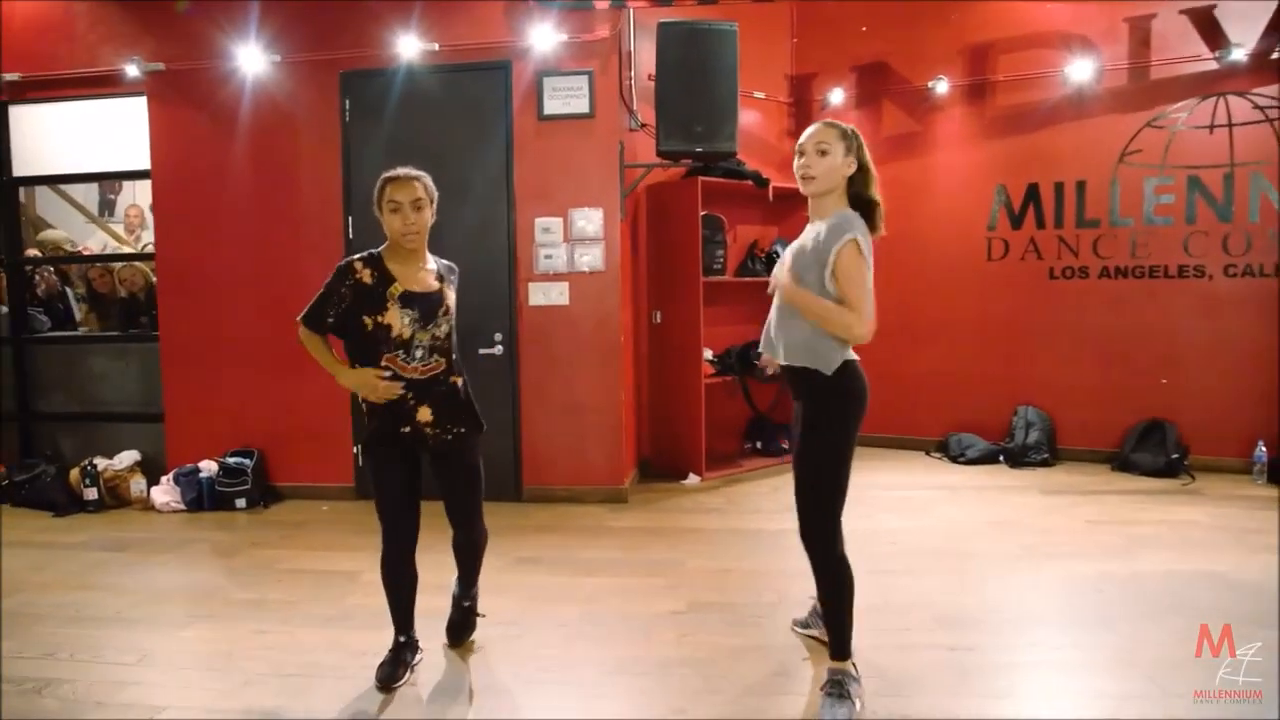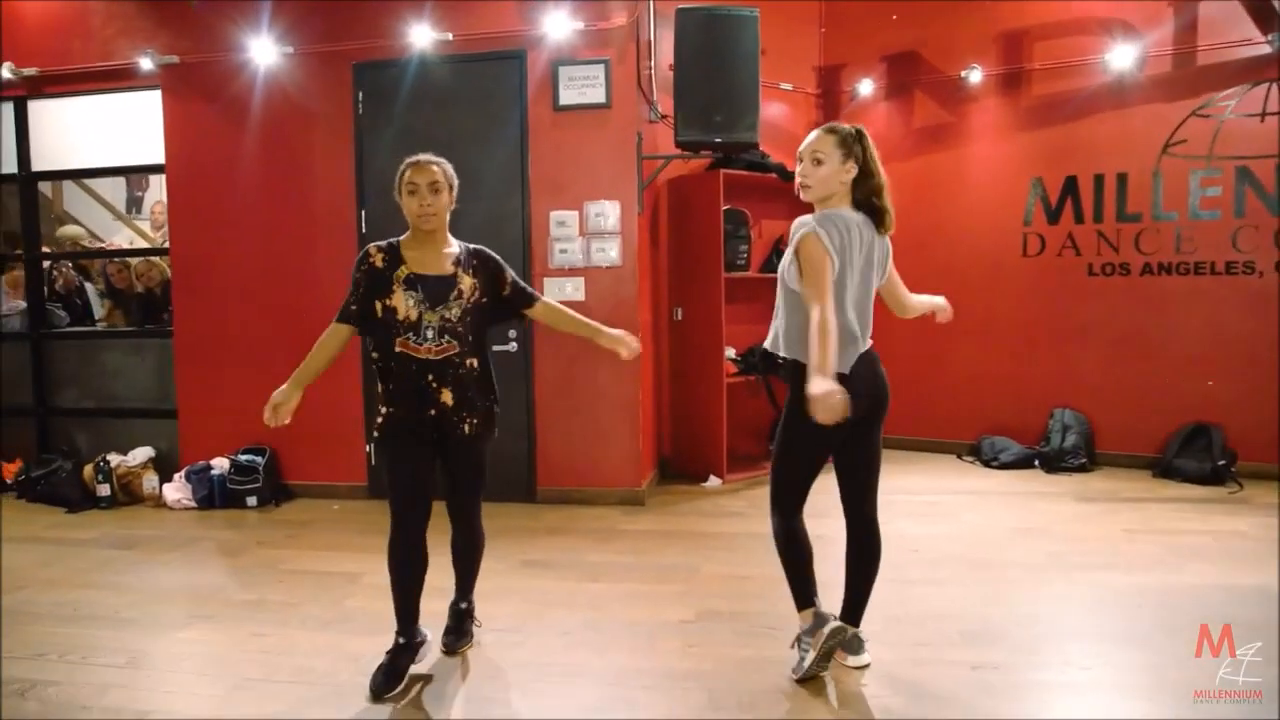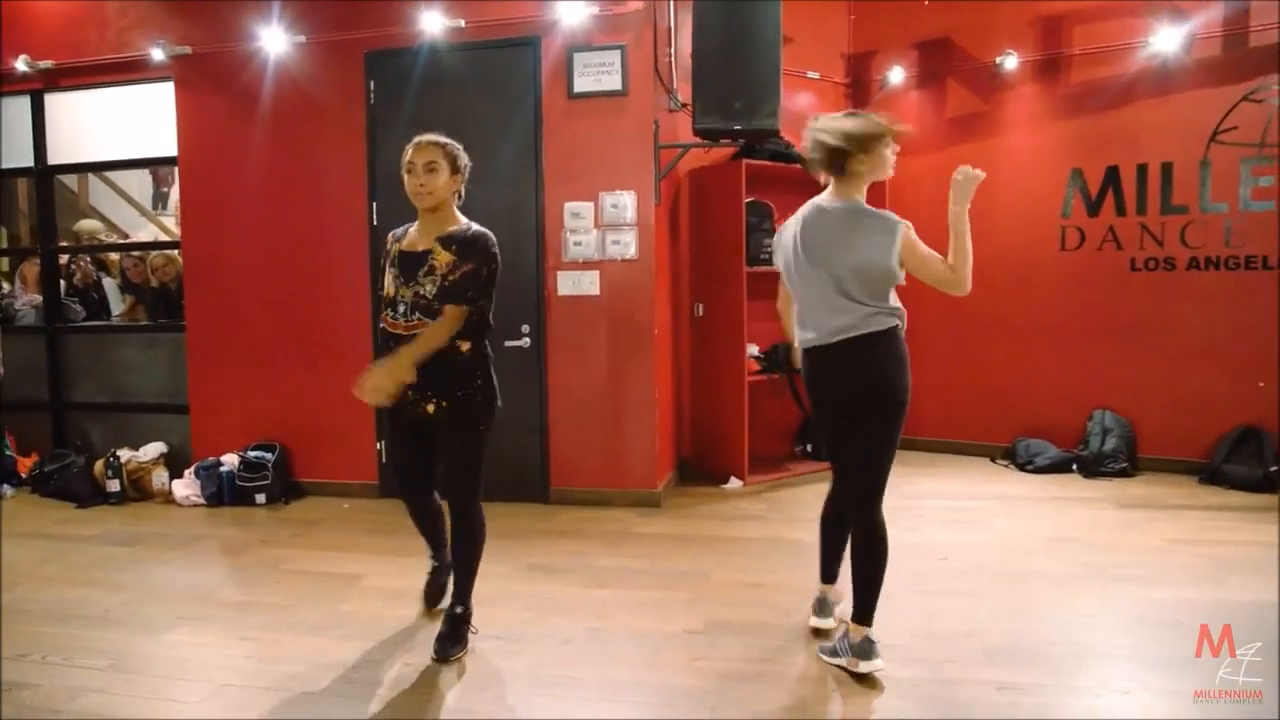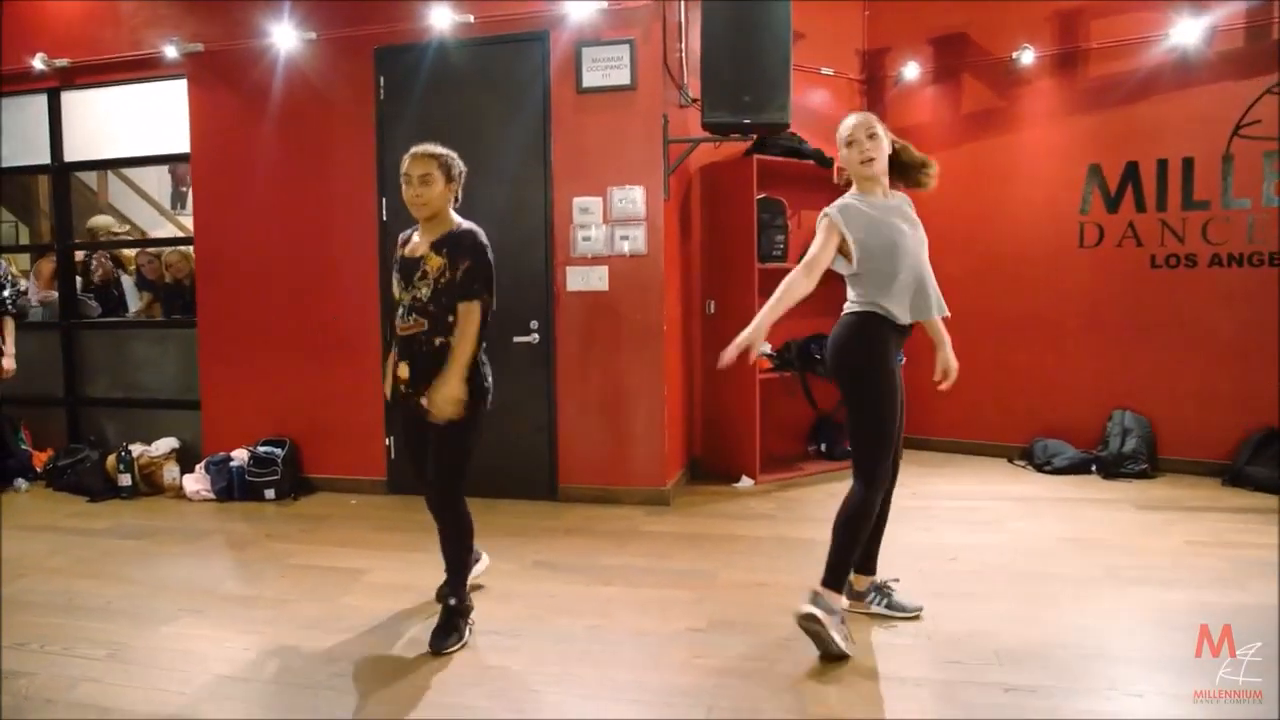
dt=0.4s
person 1, frame 1
left shoulder: (844, 235)
right shoulder: (817, 231)
left elbow: (856, 325)
left wrist: (786, 286)
left hip: (831, 390)
right hip: (818, 386)
left knee: (818, 525)
right knee: (819, 514)
left ankle: (843, 668)
right ankle: (830, 614)
person 1, frame 2
left shoulder: (809, 232)
right shoulder: (874, 235)
left elbow: (818, 308)
right elbow: (904, 304)
left wrist: (818, 378)
right wrist: (934, 303)
left hip: (824, 385)
right hip: (870, 378)
left knee: (785, 507)
right knee: (861, 510)
left ankle: (812, 621)
right ankle: (849, 630)
person 1, frame 3
left shoulder: (794, 225)
right shoulder: (887, 230)
left elbow: (787, 304)
right elbow: (960, 283)
right wrist: (958, 207)
left hip: (821, 366)
right hip: (877, 364)
left knee: (848, 482)
right knee: (869, 495)
left ankle: (826, 594)
right ankle: (859, 636)
person 1, frame 4
left shoulder: (901, 205)
right shoulder: (843, 214)
left elbow: (914, 284)
right elbow: (803, 277)
left wrist: (942, 343)
right wrist: (755, 328)
left hip: (887, 345)
right hip: (863, 343)
left knee: (884, 471)
right knee: (872, 475)
left ankle: (862, 583)
right ankle: (825, 598)
person 2, frame 1
left shoulder: (447, 274)
right shoulder: (357, 273)
right elbow: (308, 332)
right wrist: (350, 376)
left hip: (452, 418)
right hip: (388, 426)
left knee: (469, 523)
right knee: (399, 537)
left ankle: (465, 594)
right ankle: (404, 641)
person 2, frame 2
left shoulder: (479, 263)
right shoulder: (377, 260)
left elbow: (533, 305)
right elbow: (344, 326)
left wrist: (601, 332)
right wrist: (295, 385)
left hip: (466, 408)
right hip: (402, 411)
left knee: (465, 516)
right knee: (408, 522)
left ankle: (462, 607)
right ankle: (405, 638)
person 2, frame 3
left shoulder: (476, 242)
right shoulder: (398, 241)
left elbow: (454, 316)
left wrist: (398, 364)
right wrist: (393, 369)
left hip: (461, 392)
right hip: (408, 392)
left knee: (461, 497)
right knee: (410, 488)
left ankle: (459, 613)
right ankle: (443, 558)
person 2, frame 4
left shoulder: (467, 241)
right shoulder: (406, 242)
left elbow: (470, 312)
left wrist: (454, 375)
right wrist: (394, 363)
left hip: (455, 386)
right hip: (411, 383)
left knee: (444, 487)
right knee: (429, 485)
left ankle: (457, 603)
right ankle: (466, 557)
